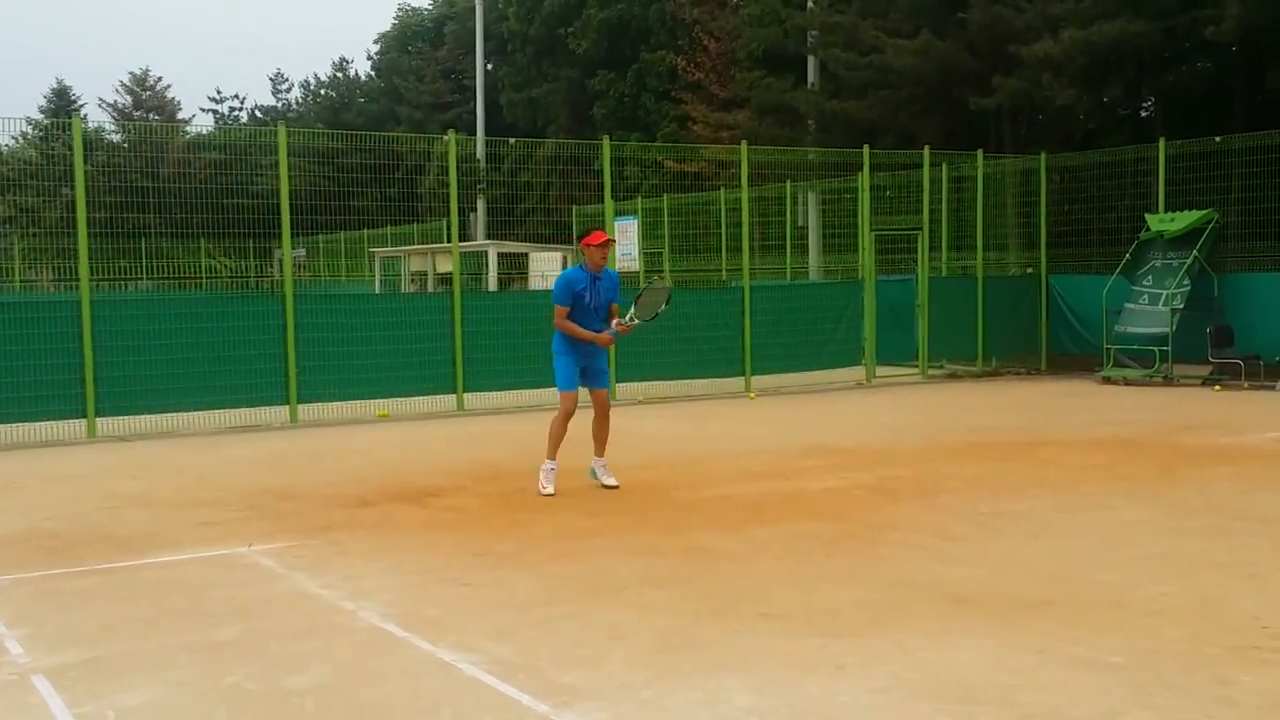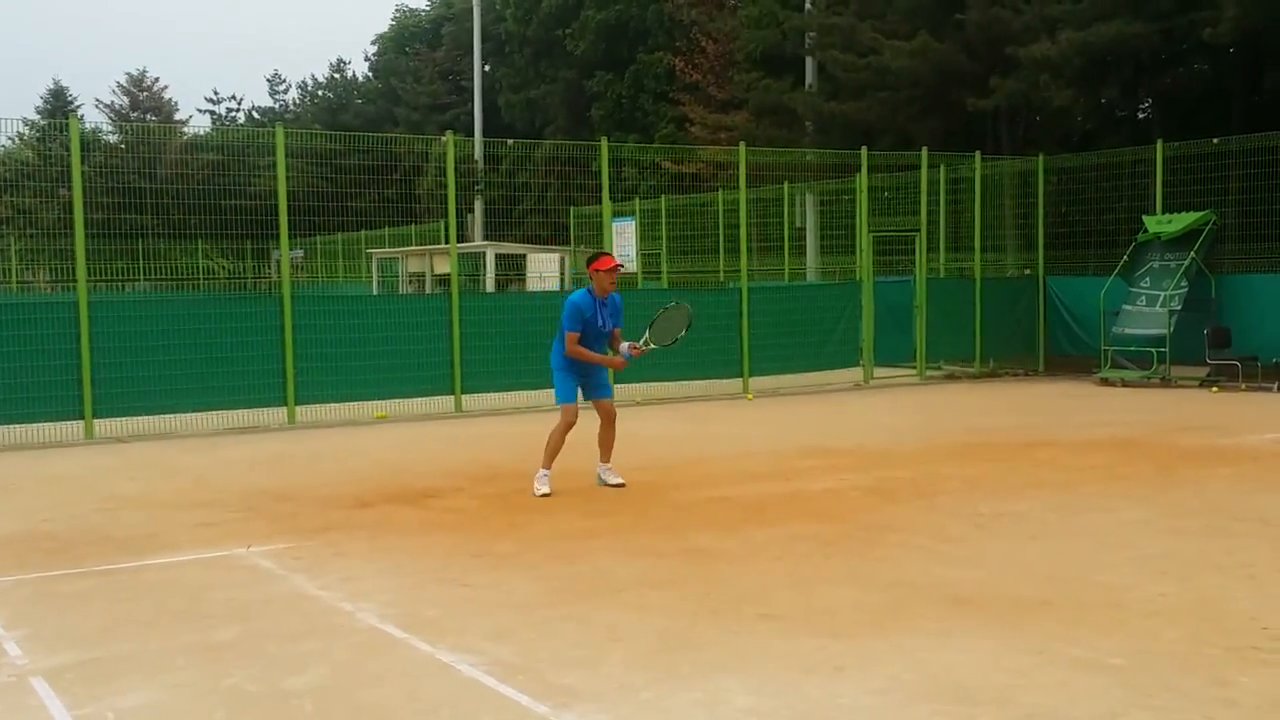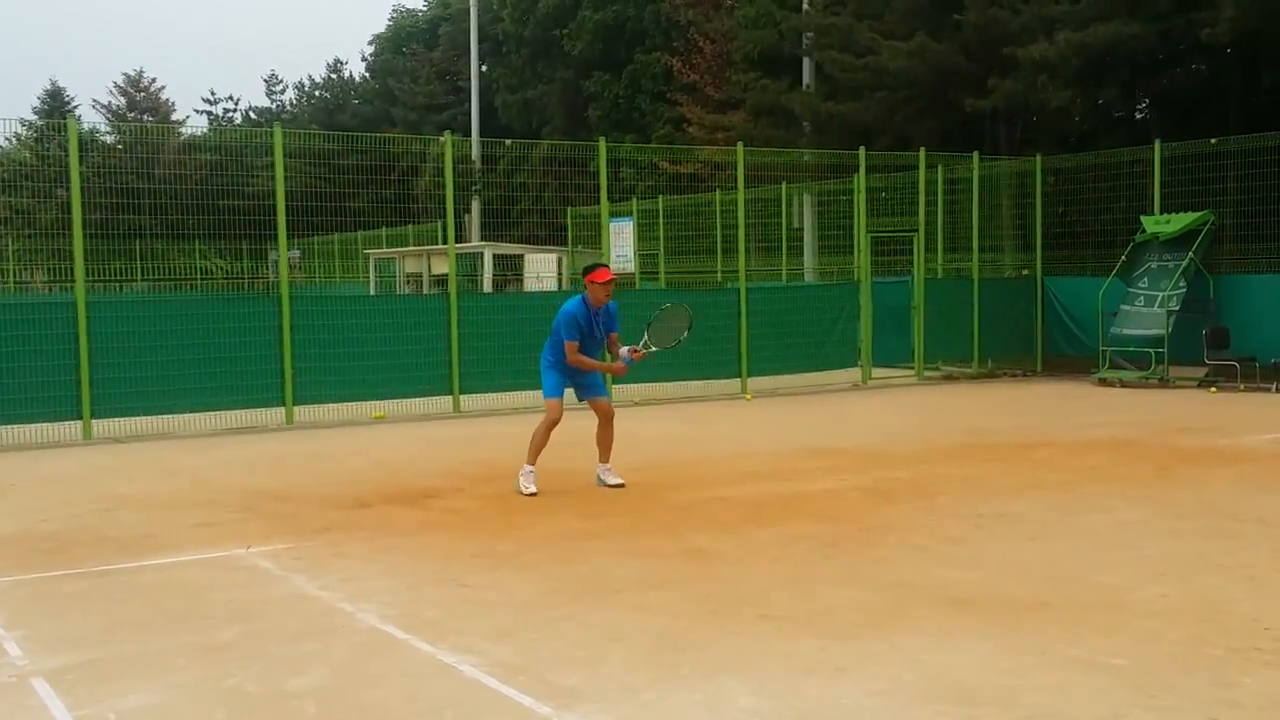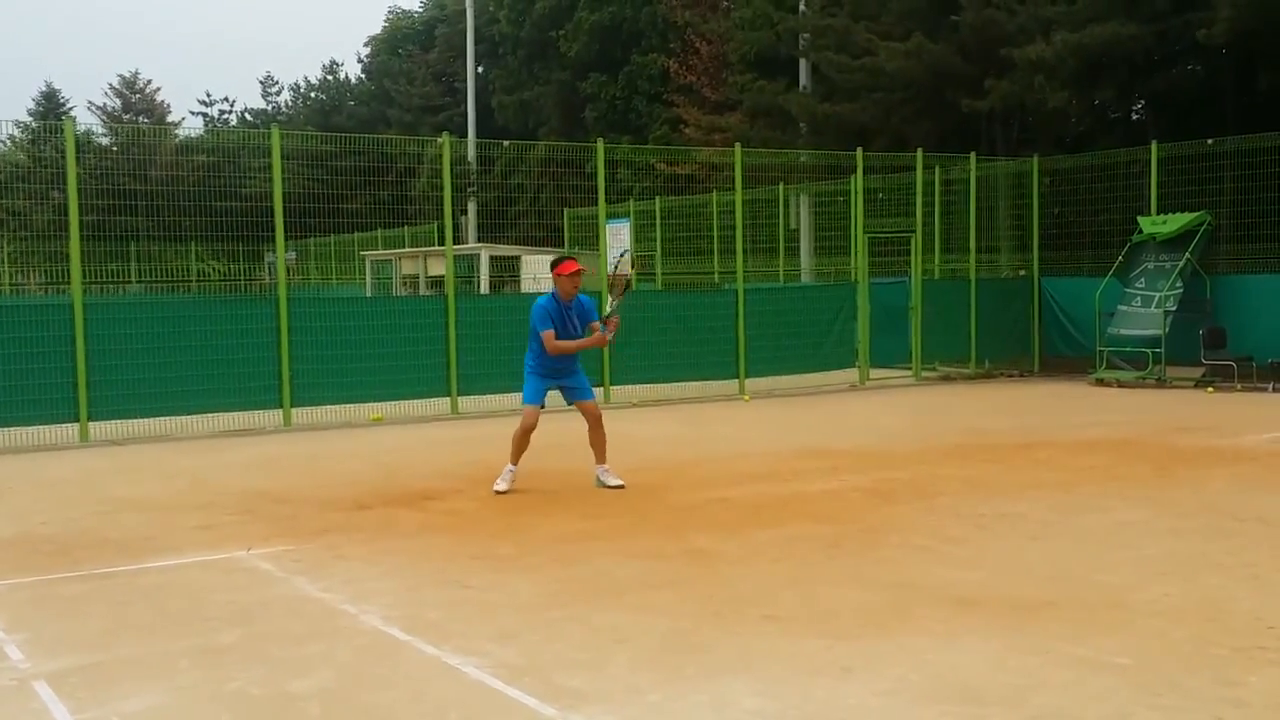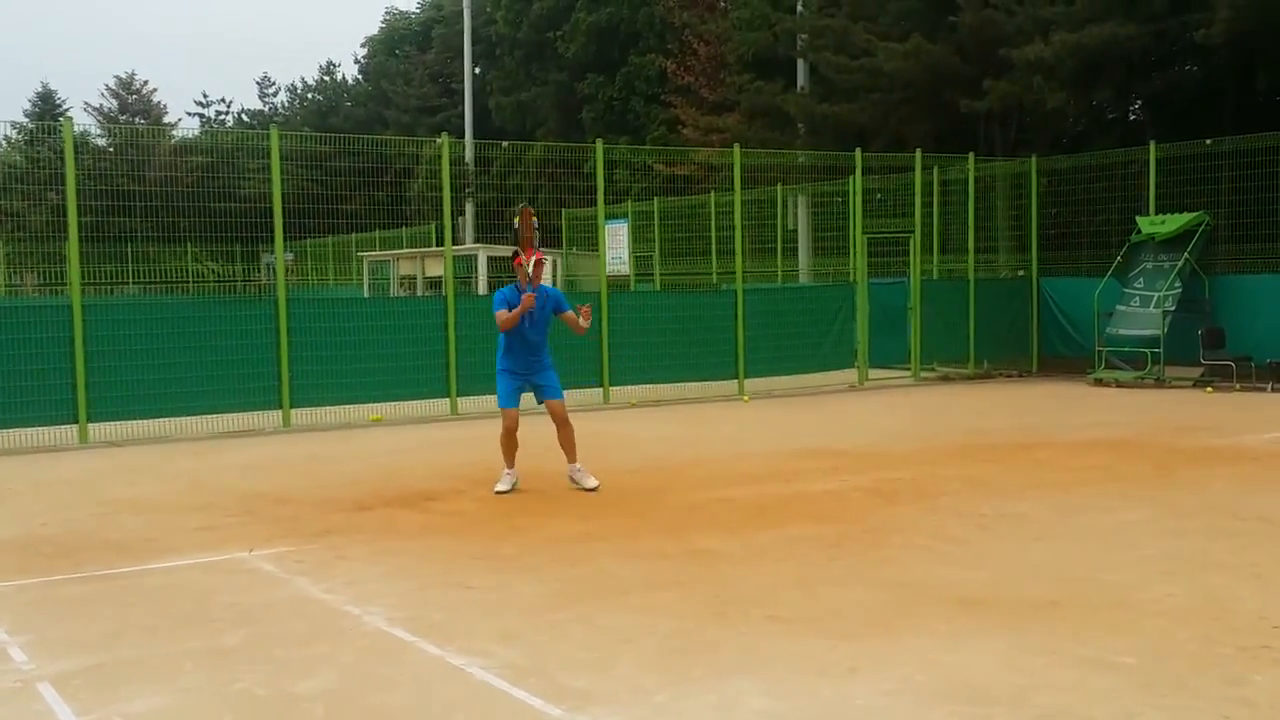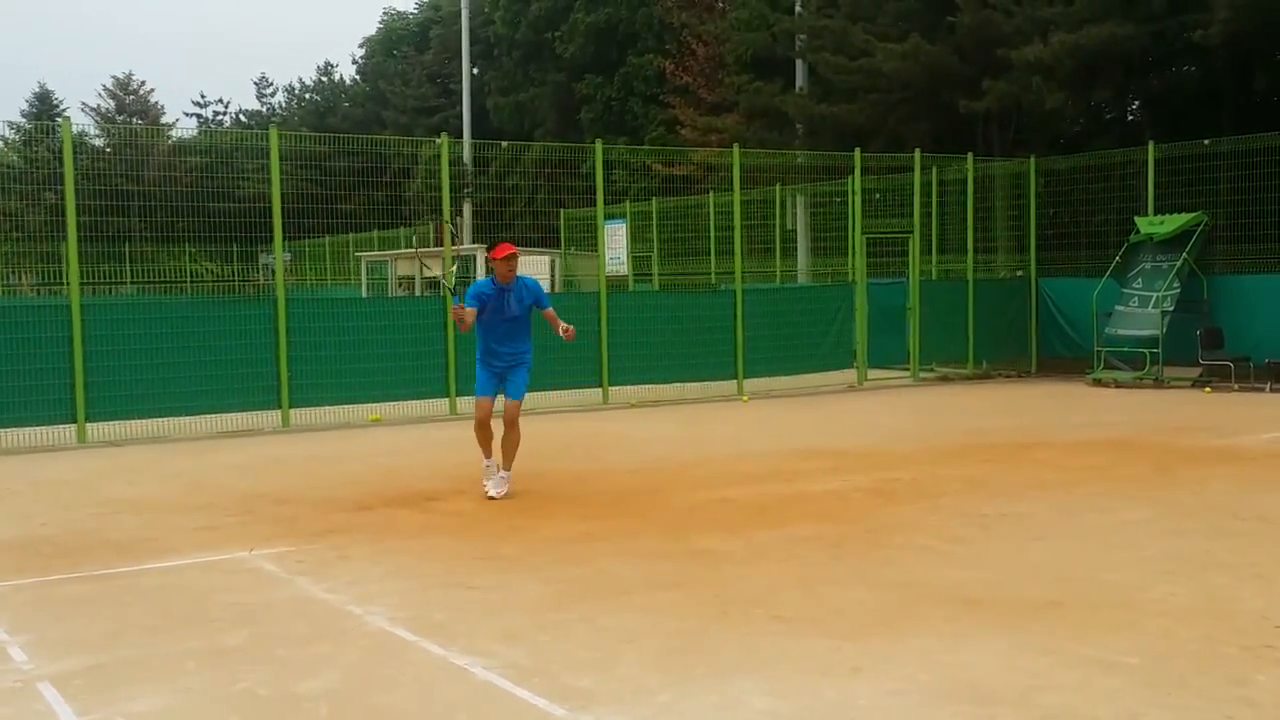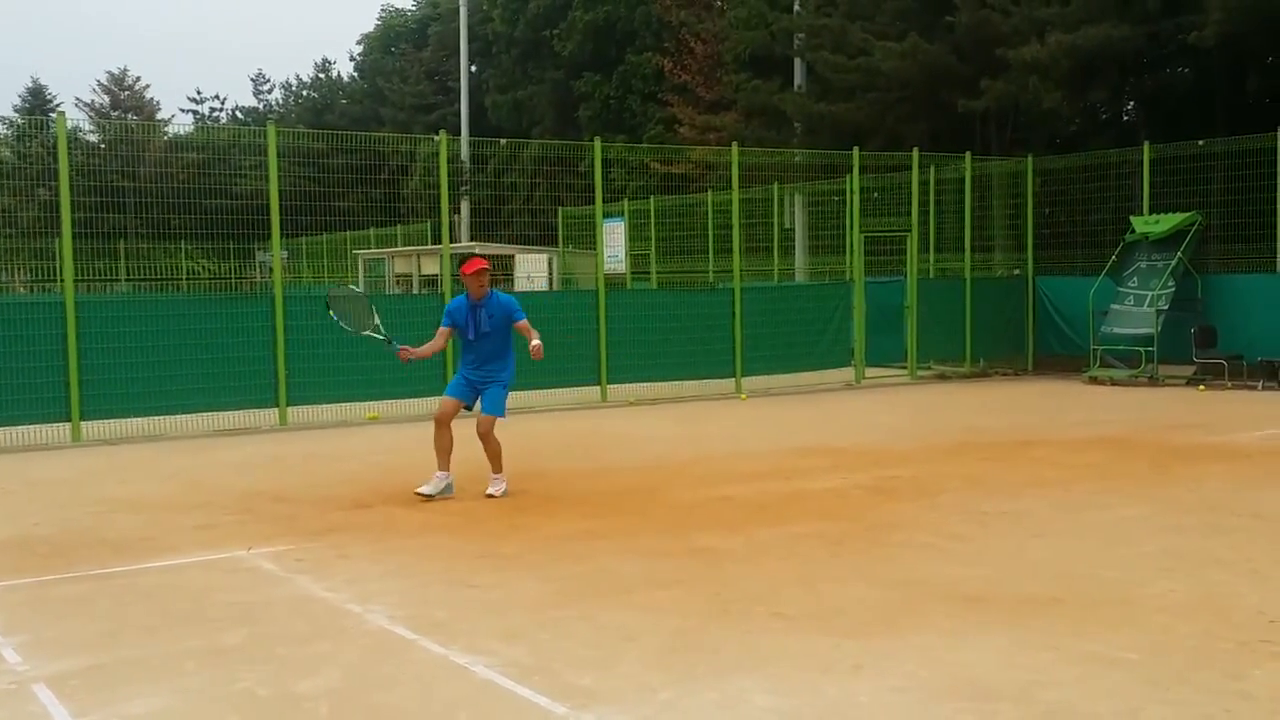
dt=0.2s
person 1, frame 1
left shoulder: (611, 278)
right shoulder: (569, 279)
left elbow: (612, 314)
right elbow: (560, 322)
left wrist: (618, 325)
right wrist: (596, 337)
left hip: (596, 351)
right hip: (568, 351)
left knee: (603, 405)
right knee: (568, 407)
left ankle: (599, 464)
right ankle: (548, 468)
person 1, frame 2
left shoulder: (615, 301)
right shoulder: (576, 302)
left elbow: (614, 339)
right elbow: (571, 348)
left wrist: (626, 349)
right wrist: (608, 361)
left hip: (594, 364)
right hip: (566, 365)
left knee: (609, 414)
right knee: (568, 419)
left ankle: (605, 469)
right ankle: (543, 474)
person 1, frame 3
left shoulder: (611, 309)
right shoulder: (571, 311)
left elbow: (612, 346)
right elbow: (572, 357)
left wrist: (627, 353)
right wrist: (609, 368)
left hip: (589, 367)
right hip: (557, 364)
left knee: (606, 413)
right knee: (553, 416)
left ankle: (604, 469)
right ankle: (527, 472)
person 1, frame 4
left shoulder: (586, 303)
right shoulder: (543, 306)
left elbow: (597, 337)
right elbow: (552, 347)
left wrist: (608, 331)
right wrist: (589, 342)
left hip: (570, 369)
right hip: (539, 370)
left knee: (594, 415)
right knee: (528, 423)
left ankle: (602, 470)
right ankle: (509, 472)
person 1, frame 5
left shoulder: (552, 295)
right shoulder: (504, 295)
left elbow: (577, 326)
right elbow: (502, 326)
left wrist: (584, 319)
right wrist: (521, 309)
left hip: (541, 367)
right hip: (510, 369)
left knee: (560, 417)
right knee: (509, 425)
left ankle: (576, 470)
right ankle: (509, 473)
person 1, frame 6
left shoulder: (531, 287)
right shoulder: (478, 289)
left elbow: (552, 317)
right elbow: (468, 322)
left wrist: (563, 327)
right wrist: (460, 318)
left hip: (518, 362)
right hip: (488, 362)
left knee: (510, 417)
right knee: (481, 416)
left ankle: (505, 475)
right ankle: (490, 465)
person 1, frame 7
left shoulder: (507, 303)
right shoulder: (454, 307)
left elbow: (527, 330)
right elbow: (438, 343)
left wrist: (534, 342)
right wrist: (415, 353)
left hip: (498, 376)
right hip: (467, 373)
left knee: (484, 430)
right knee: (442, 417)
left ankle: (498, 478)
right ankle: (442, 479)
